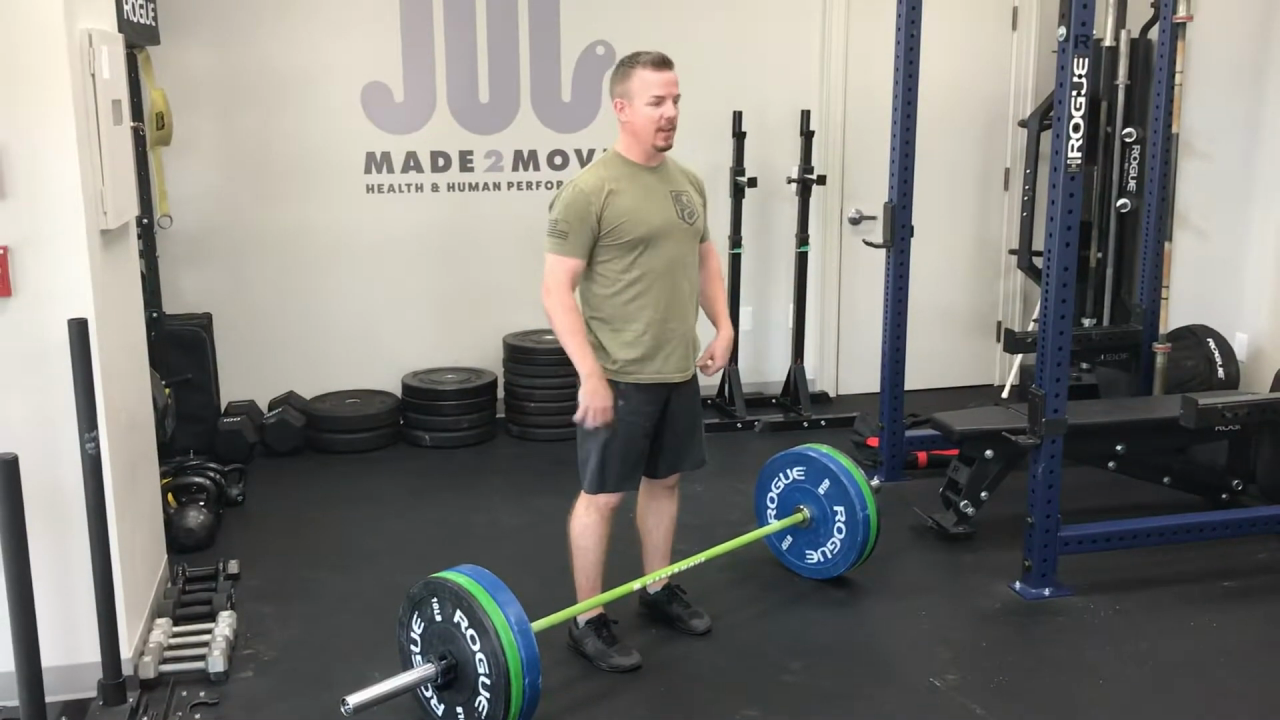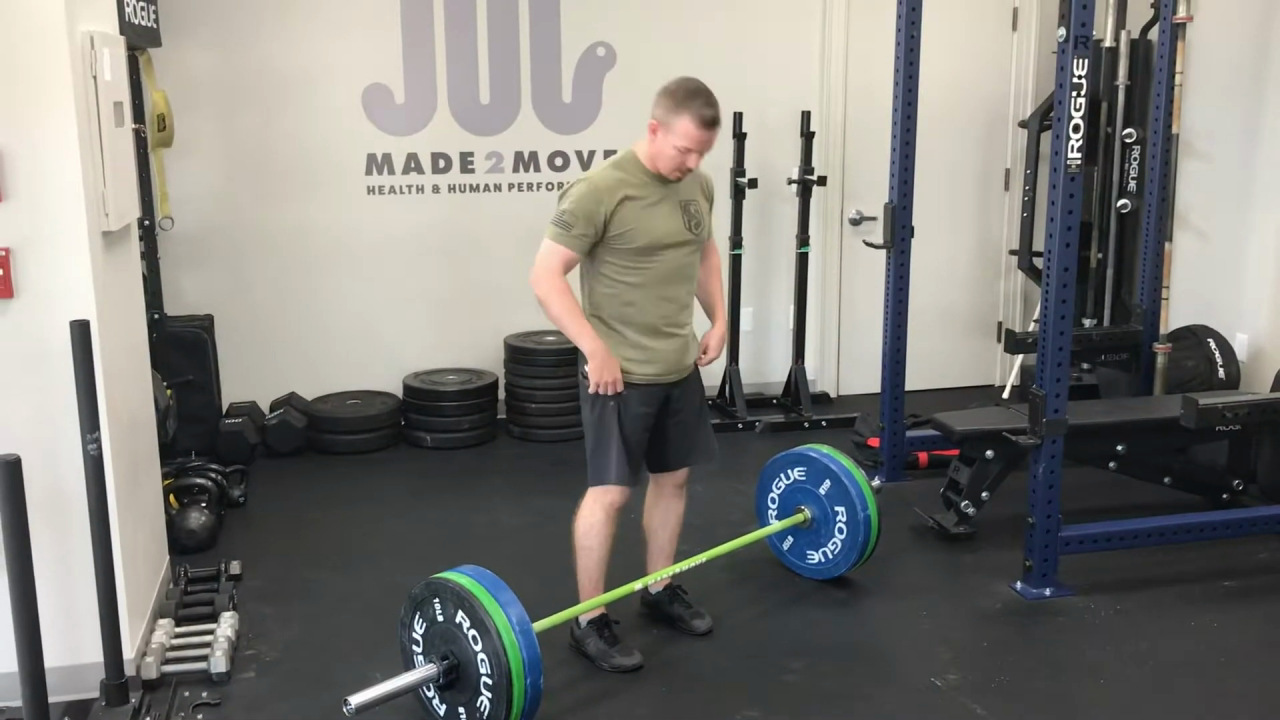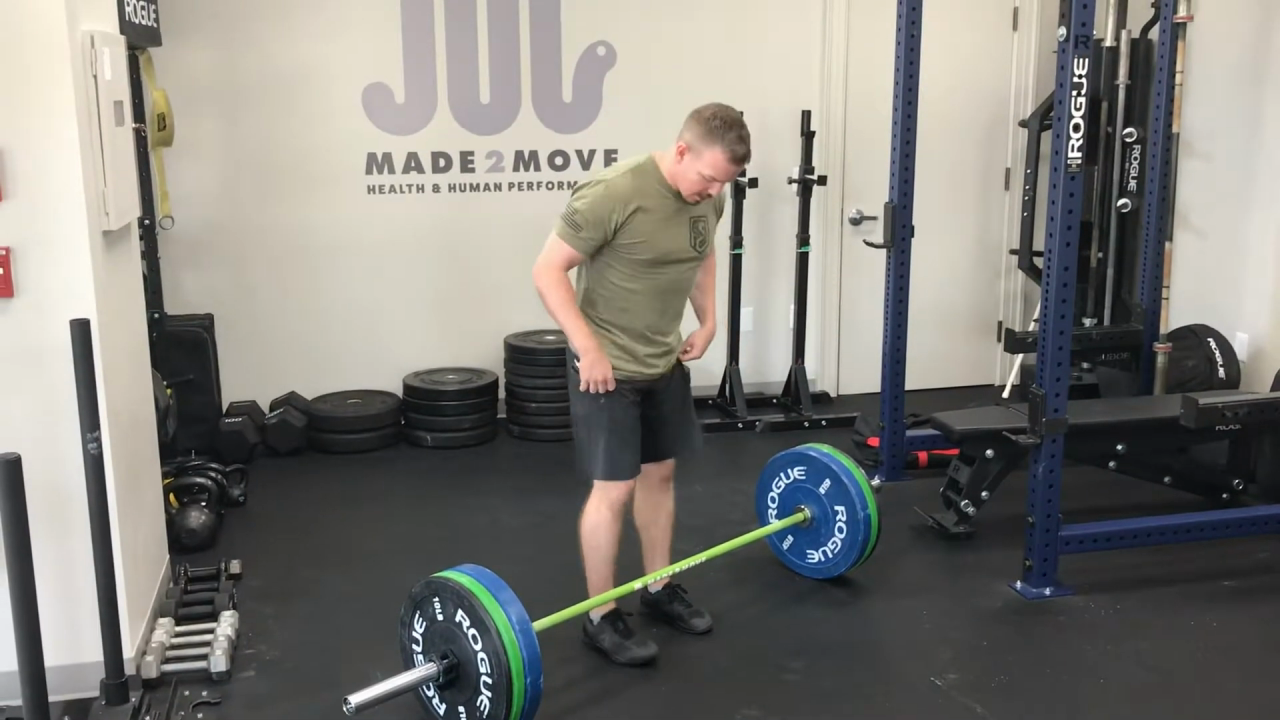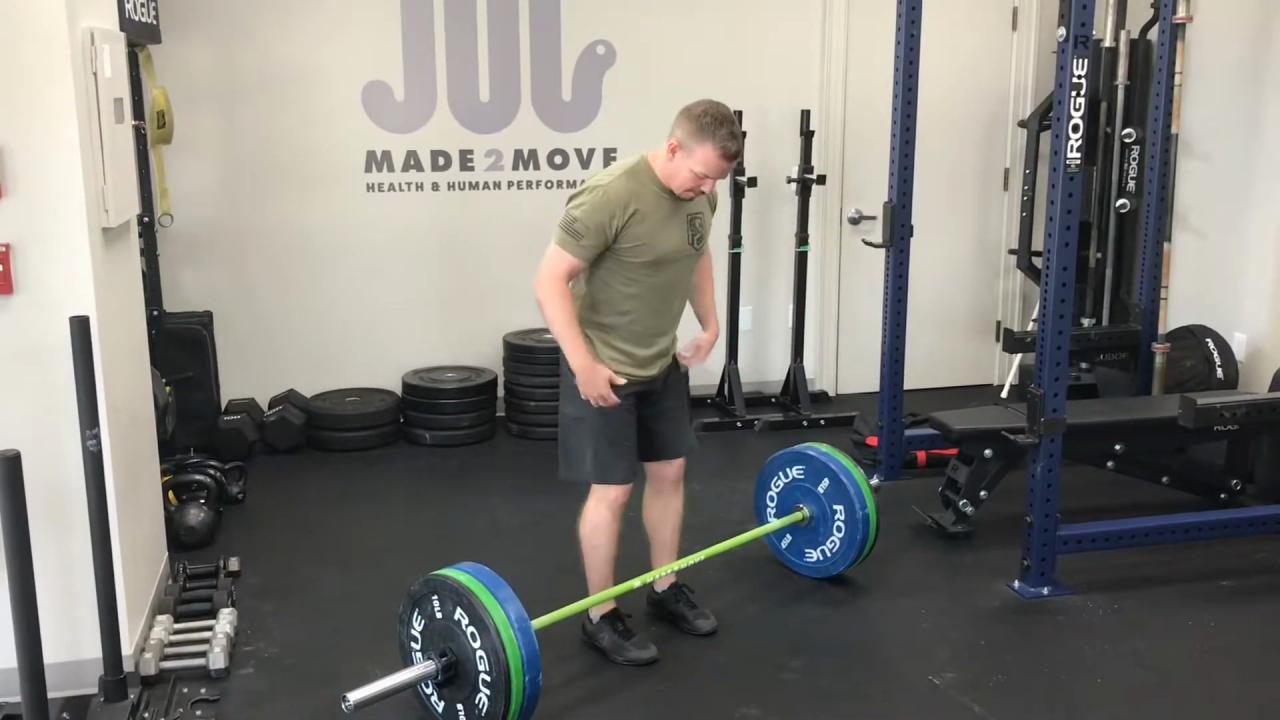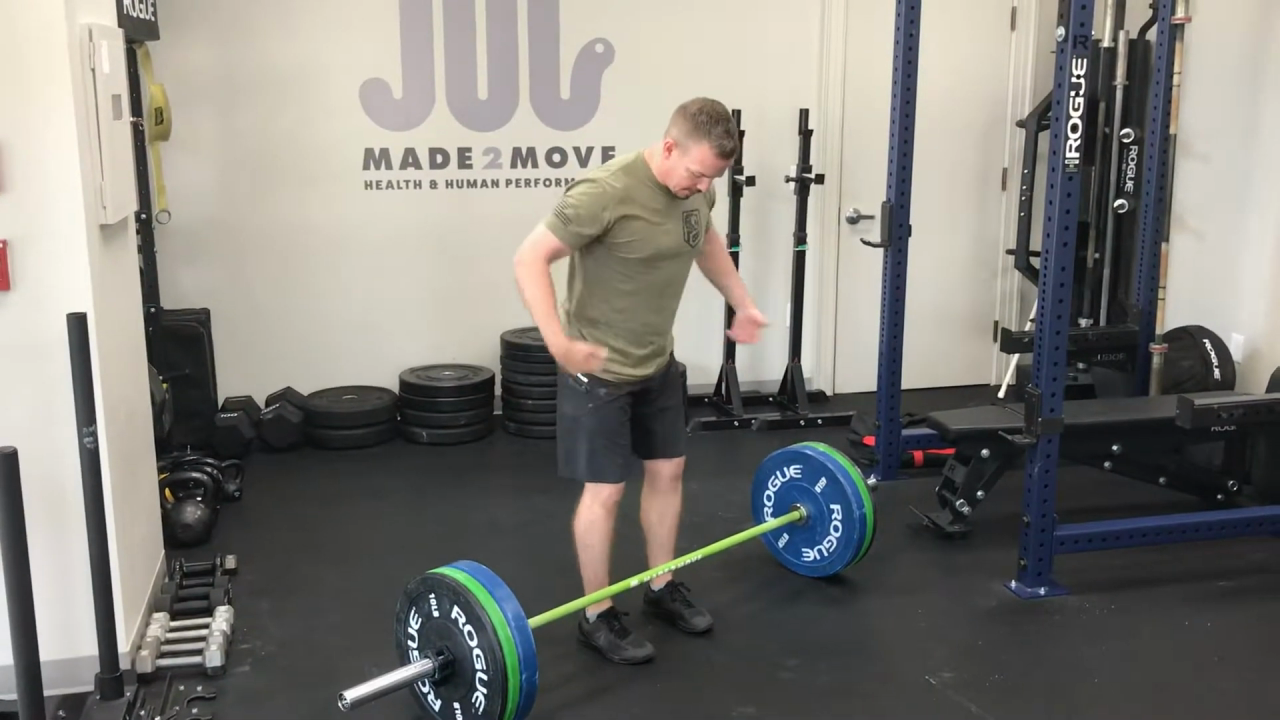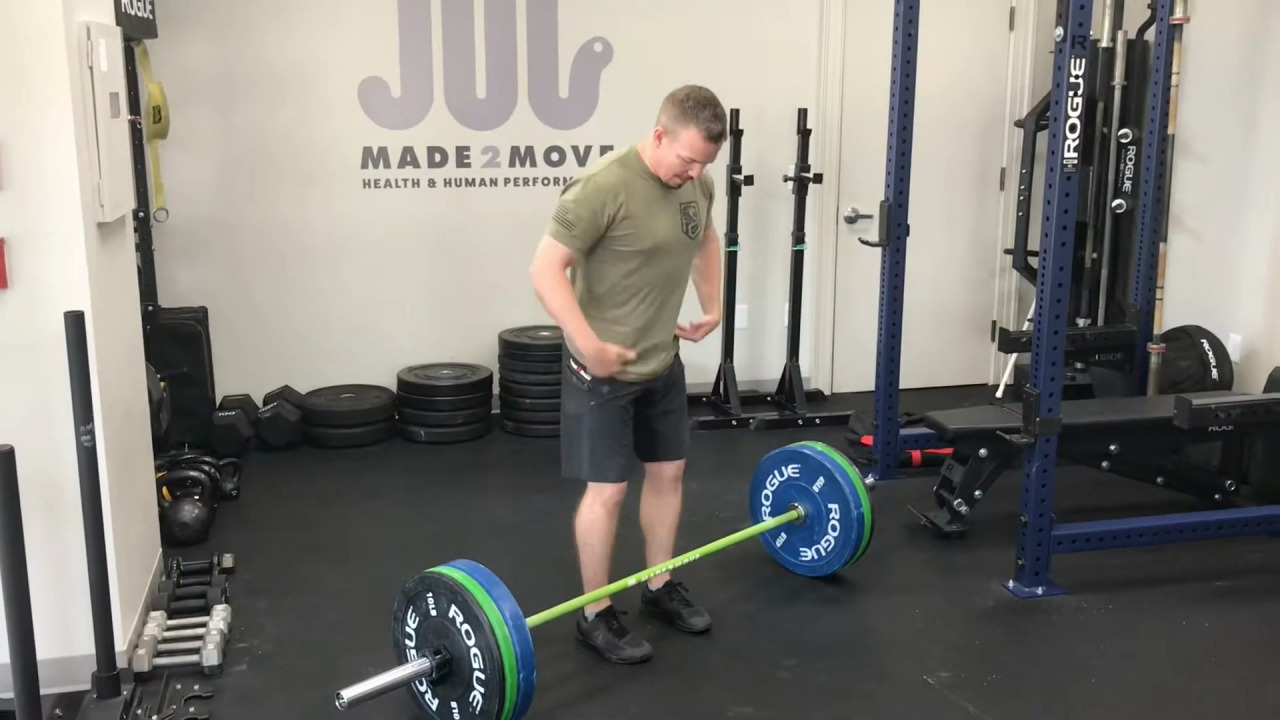
dt=0.3s
person 1, frame 1
left shoulder: (687, 180)
right shoulder: (589, 191)
left elbow: (705, 258)
right elbow: (557, 290)
left wrist: (723, 327)
right wrist: (590, 375)
left hip: (678, 371)
right hip: (621, 377)
left knee: (665, 481)
right knee: (602, 496)
left ankle: (657, 589)
right ankle: (587, 621)
person 1, frame 2
left shoulder: (698, 185)
right shoulder: (600, 190)
right elbow: (546, 275)
left wrist: (720, 321)
right wrist: (597, 350)
left hip: (679, 366)
right hip: (620, 372)
left knee: (672, 477)
right knee: (610, 491)
left ankle: (660, 589)
right ankle: (590, 622)
person 1, frame 3
left shoulder: (708, 199)
right shoulder: (614, 192)
right elbow: (548, 270)
left wrist: (708, 322)
right wrist: (589, 348)
left hip: (664, 363)
right hip: (609, 367)
left knee: (660, 474)
right knee: (615, 487)
left ankle: (658, 587)
right ankle: (602, 615)
person 1, frame 4
left shoulder: (700, 194)
right shoulder: (610, 197)
right elbow: (551, 279)
left wrist: (709, 326)
right wrist: (582, 363)
left hip: (662, 363)
right hip: (604, 369)
left knee: (669, 473)
right knee: (612, 491)
left ankle: (665, 588)
right ankle: (601, 617)
person 1, frame 5
left shoulder: (697, 191)
right shoulder: (606, 192)
right elbow: (531, 258)
left wrist: (743, 304)
right wrist: (557, 341)
left hip: (658, 362)
right hip: (599, 369)
left knee: (667, 471)
right knee: (605, 489)
left ankle: (662, 586)
right ankle: (596, 615)
person 1, frame 6
left shoulder: (697, 183)
right shoulder: (604, 186)
right elbow: (547, 269)
left wrist: (712, 306)
right wrist: (590, 344)
left hip: (663, 362)
right hip: (606, 370)
left knee: (667, 473)
right knee: (607, 489)
left ankle: (660, 587)
right ankle: (595, 615)
